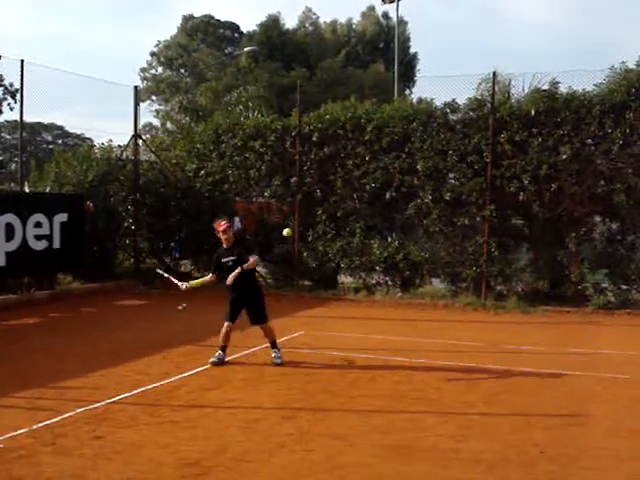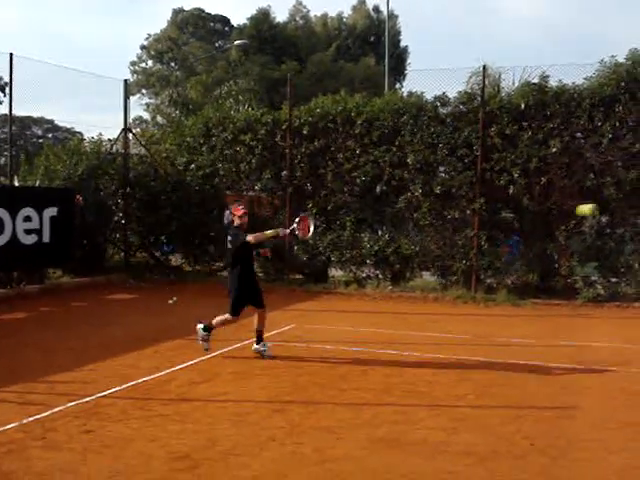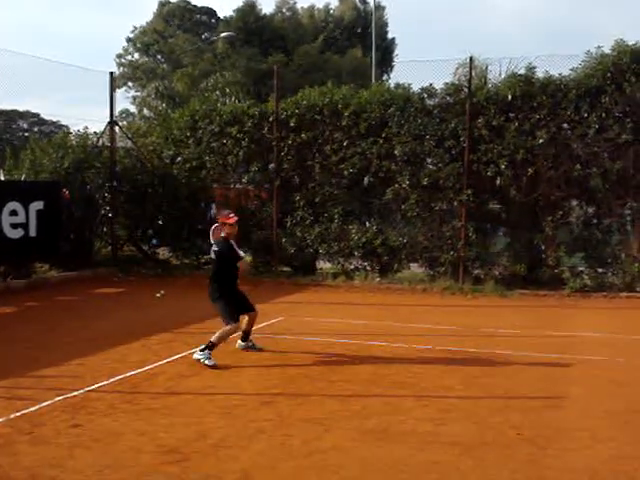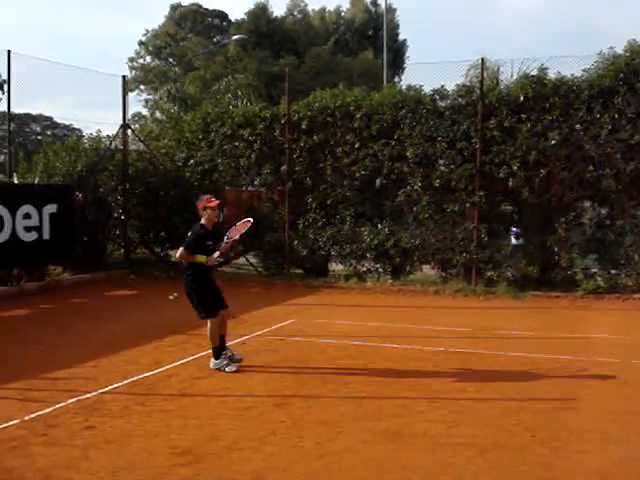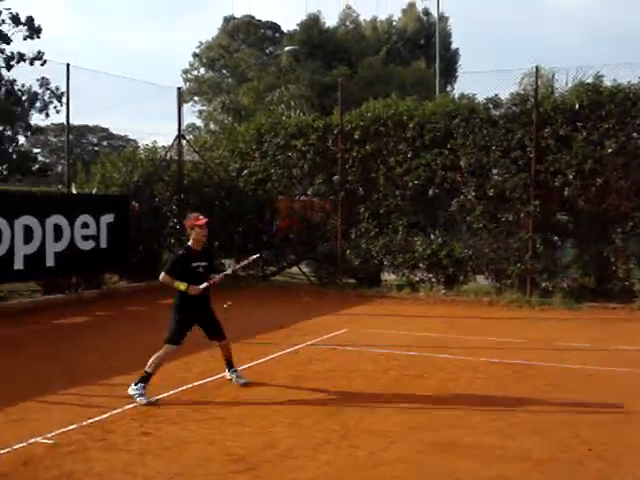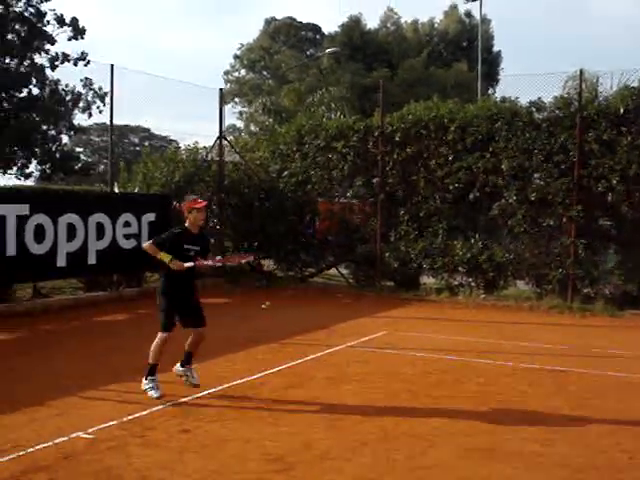
dt=0.3s
person 1, frame 1
left shoulder: (243, 244)
right shoulder: (219, 254)
left elbow: (254, 260)
right elbow: (212, 277)
left wrist: (238, 271)
right wrist: (190, 284)
left hip: (252, 291)
right hip: (235, 294)
left knee: (263, 324)
right knee: (228, 325)
left ankle: (275, 350)
right ankle: (221, 353)
person 1, frame 2
left shoulder: (242, 232)
right shoulder: (235, 232)
right elbow: (252, 239)
right wrist: (276, 232)
left hip: (249, 278)
right hip: (238, 281)
left knee: (261, 311)
right knee: (233, 316)
left ankle: (259, 344)
right ankle: (205, 328)
person 1, frame 3
left shoulder: (225, 243)
right shoulder: (225, 245)
right elbow: (242, 266)
right wrist: (242, 257)
left hip: (230, 288)
right hip: (220, 292)
left knee: (252, 313)
right knee: (233, 325)
left ankle: (244, 341)
right ankle: (203, 352)
person 1, frame 4
left shoulder: (216, 230)
right shoulder: (197, 233)
right elbow: (180, 255)
left wrist: (219, 255)
right wrist: (206, 260)
left hip: (207, 280)
right hip: (194, 282)
left knee: (224, 313)
right knee: (212, 319)
left ankle: (224, 350)
right ankle: (217, 358)
person 1, frame 5
left shoulder: (205, 254)
right shoulder: (181, 255)
right elbow: (163, 277)
right wrist: (186, 287)
left hip: (203, 306)
right hip: (184, 308)
left knee: (223, 341)
right knee: (170, 348)
left ankle: (231, 370)
right ankle: (140, 385)
person 1, frame 6
left shoulder: (203, 238)
right shoulder: (176, 235)
left elbow: (204, 259)
right elbow: (147, 245)
right wrist: (169, 259)
left hip: (189, 290)
right hip: (170, 290)
left knee: (199, 330)
right knee: (164, 334)
left ankle: (184, 366)
right ankle: (149, 378)
